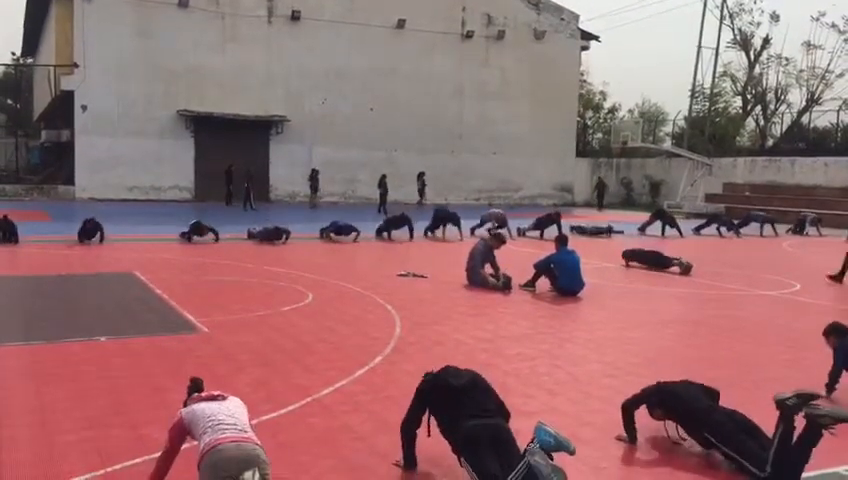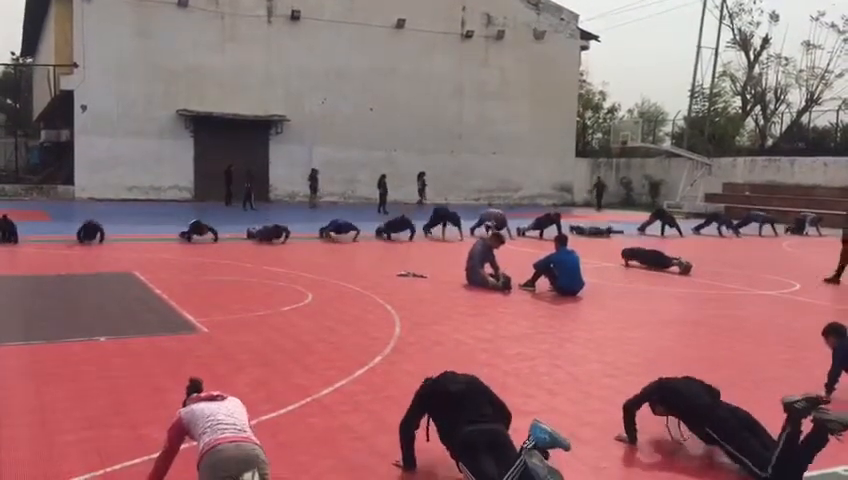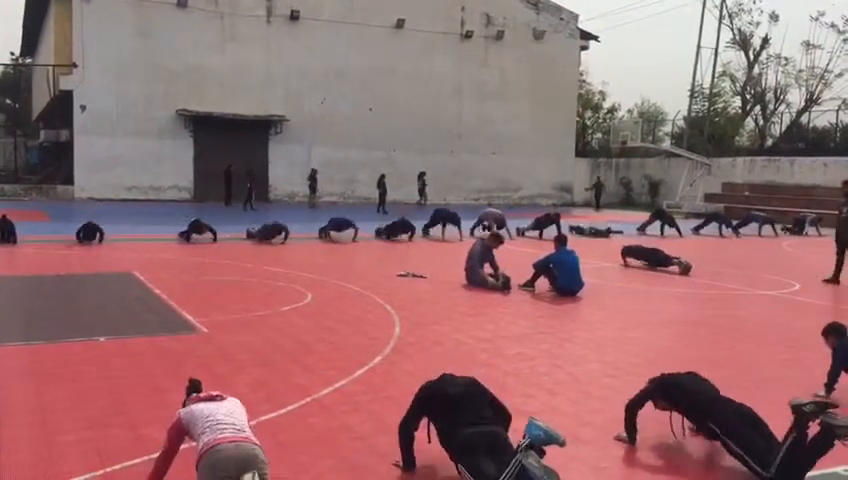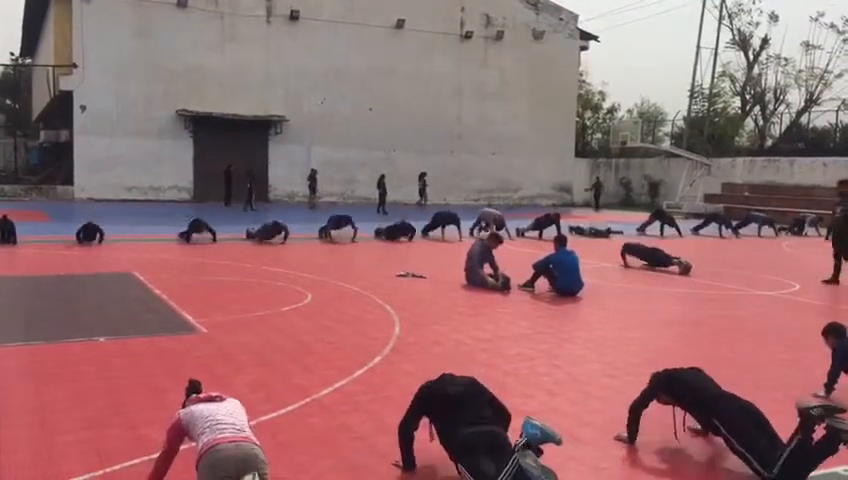
dt=0.1s
person 1, frame 1
left shoulder: (657, 392)
right shoulder: (683, 386)
left elbow: (627, 406)
right elbow: (714, 394)
left wrist: (631, 437)
left hip: (717, 430)
right hip: (732, 418)
left ankle: (786, 417)
right ankle: (814, 422)
person 1, frame 2
left shoulder: (659, 389)
right shoulder: (685, 382)
left elbow: (629, 406)
left wrist: (631, 438)
left hip: (720, 427)
right hip: (735, 415)
left ankle: (794, 418)
right ankle: (820, 425)
person 1, frame 3
left shoulder: (660, 384)
right shoulder: (688, 377)
left elbow: (631, 407)
left wrist: (631, 438)
right wrist: (706, 428)
left hip: (725, 423)
right hip: (740, 411)
left ankle: (800, 423)
right ankle: (826, 431)
person 1, frame 4
left shoulder: (664, 379)
right shoulder: (692, 373)
left elbow: (636, 407)
left wrist: (631, 437)
right wrist: (706, 428)
left hip: (729, 419)
right hip: (744, 408)
left ankle: (809, 424)
person 2, frame 1
left shoulder: (429, 385)
right shoulder: (472, 377)
left elbow: (408, 426)
right elbow: (504, 412)
left wrist: (409, 463)
right wrist: (500, 442)
left hip: (469, 437)
right hip: (497, 428)
left ankle: (535, 451)
right ankle: (540, 444)
person 2, frame 2
left shoulder: (428, 390)
right shoulder: (471, 381)
left elbow: (406, 428)
right elbow: (506, 414)
left wrist: (409, 464)
left hip: (466, 442)
right hip: (495, 433)
left ankle: (531, 449)
right ankle: (535, 442)
person 2, frame 3
left shoulder: (427, 393)
right shoulder: (471, 383)
left elbow: (406, 429)
right elbow: (505, 415)
left wrist: (409, 465)
left hip: (465, 444)
right hip: (494, 434)
right ankle: (531, 442)
person 2, frame 4
left shoulder: (427, 392)
right shoulder: (471, 383)
left elbow: (405, 428)
right elbow: (505, 415)
left wrist: (409, 465)
left hip: (465, 444)
right hip: (494, 434)
left ankle: (522, 449)
right ankle: (527, 442)
